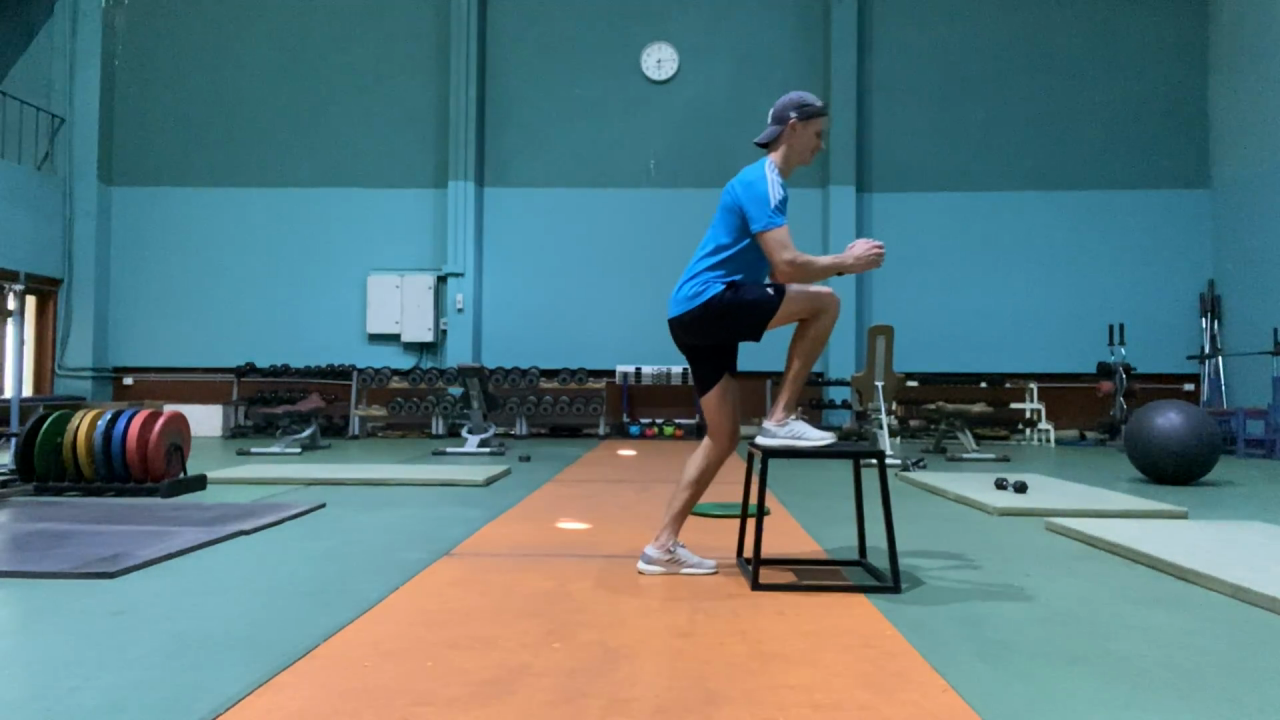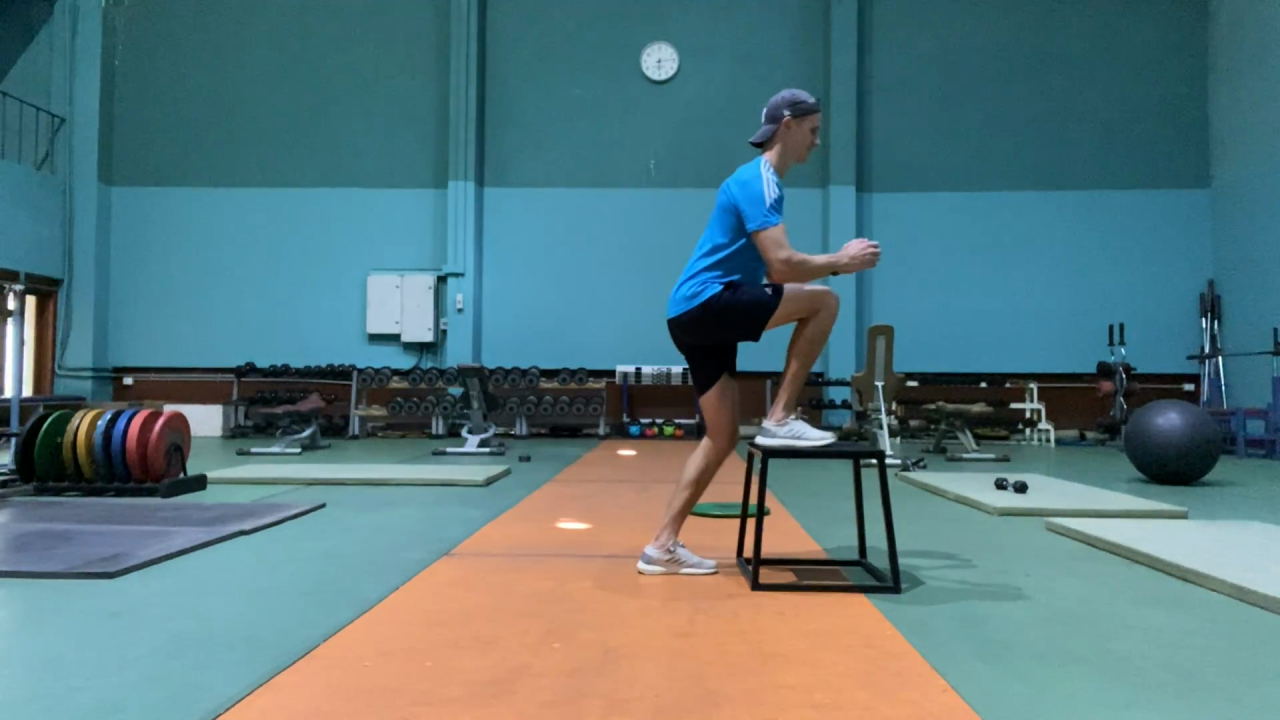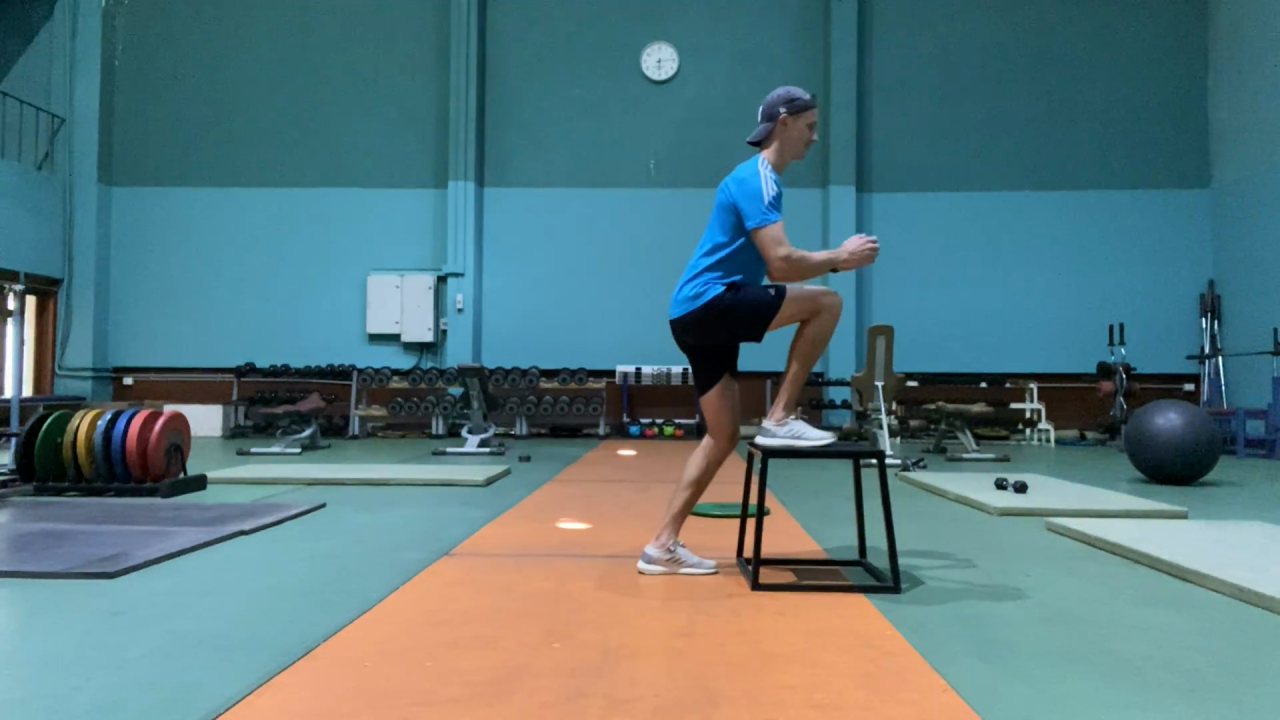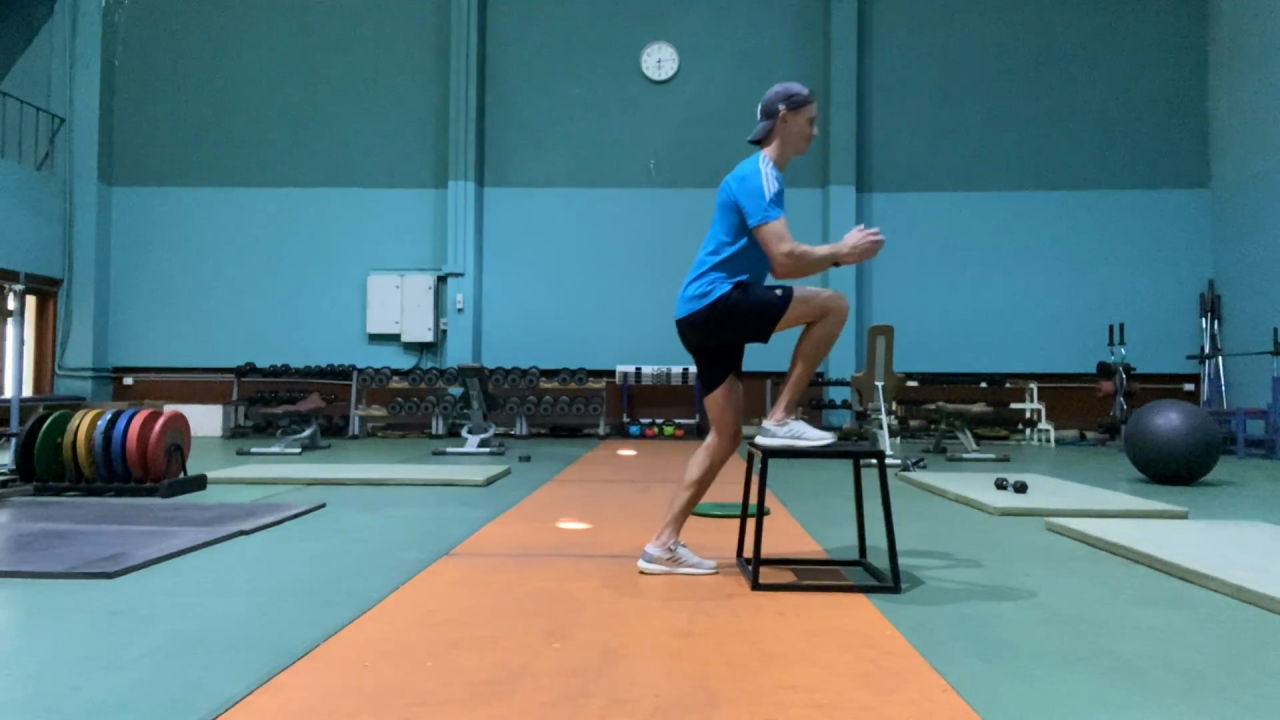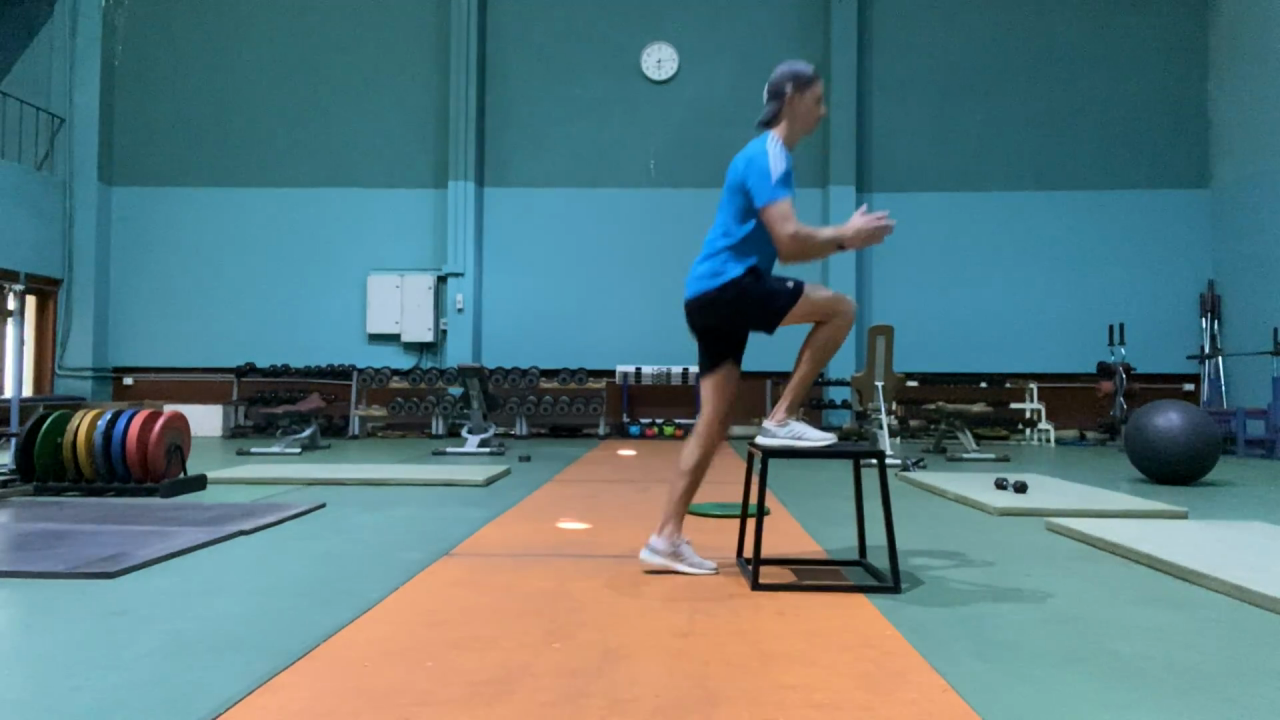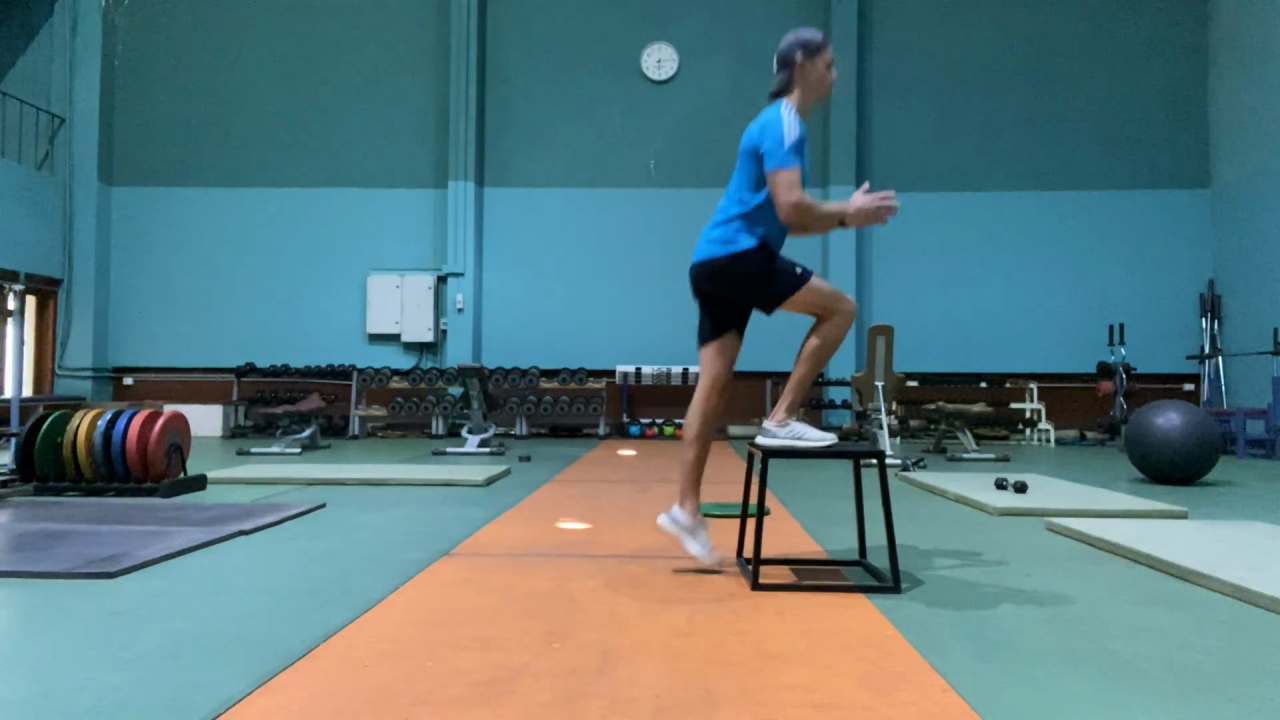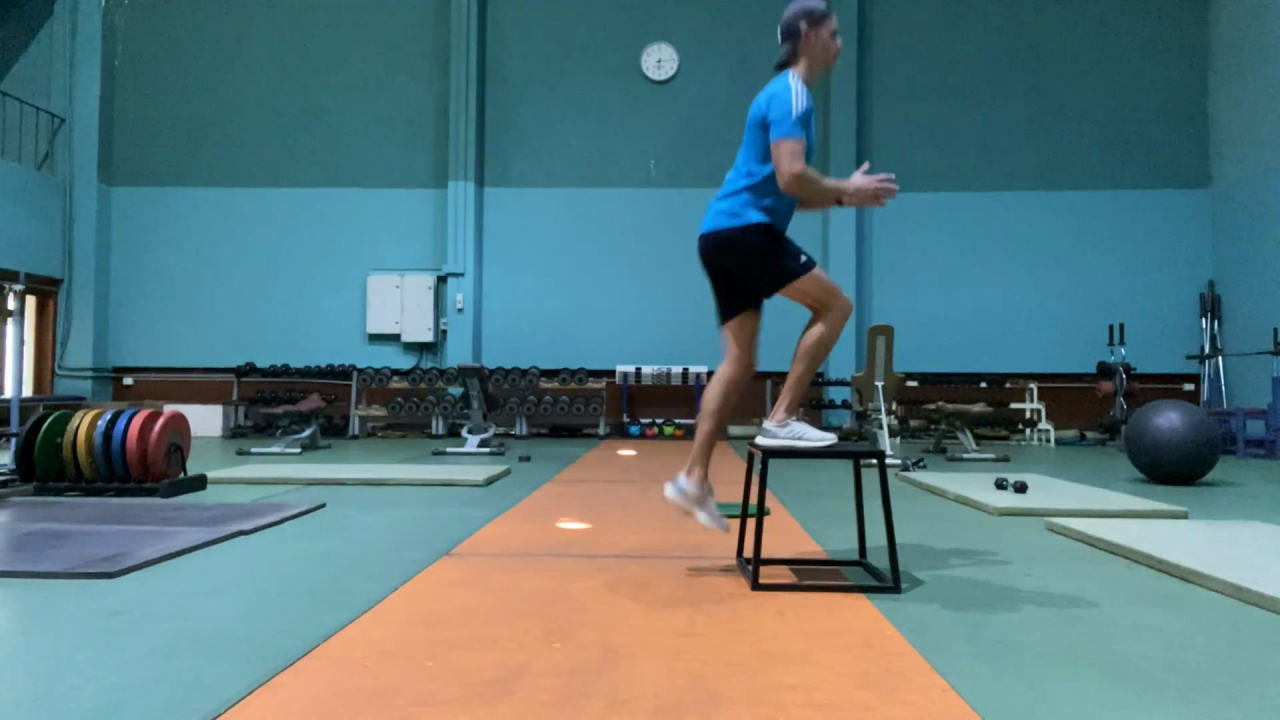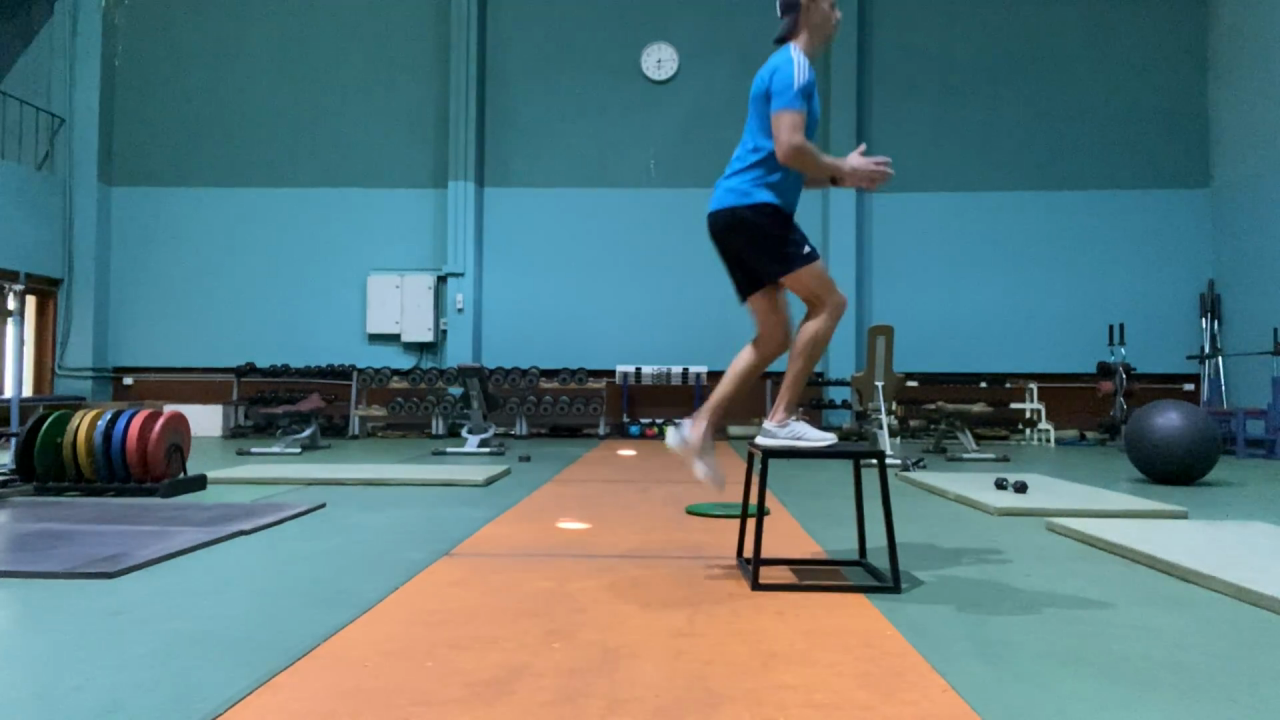
dt=0.1s
person 1, frame 1
left shoulder: (763, 182)
right shoulder: (762, 182)
left elbow: (777, 272)
right elbow: (788, 266)
left wrist: (840, 261)
right wrist: (846, 262)
left hip: (697, 314)
right hip: (707, 304)
left knee: (722, 436)
right knee: (825, 302)
left ankle: (662, 545)
right ankle: (780, 420)
person 1, frame 2
left shoulder: (758, 181)
right shoulder: (757, 181)
left elbow: (773, 272)
right elbow: (783, 264)
left wrist: (836, 261)
right wrist: (841, 261)
left hip: (696, 314)
right hip: (706, 305)
left knee: (721, 436)
right knee: (823, 301)
left ankle: (663, 545)
right ankle: (780, 419)
person 1, frame 3
left shoulder: (757, 179)
right shoulder: (756, 178)
left elbow: (773, 268)
right elbow: (782, 262)
left wrist: (834, 259)
right wrist: (840, 257)
left hip: (699, 314)
right hip: (710, 305)
left knee: (721, 436)
right knee: (826, 303)
left ankle: (662, 546)
right ankle: (780, 419)
person 1, frame 4
left shoulder: (757, 177)
right shoulder: (758, 176)
left elbow: (777, 264)
right elbow: (785, 258)
left wrist: (837, 254)
right wrist: (842, 251)
left hip: (704, 313)
right hip: (715, 305)
left knee: (724, 436)
right knee: (833, 306)
left ankle: (663, 544)
right ankle: (781, 419)
person 1, frame 5
left shoulder: (768, 154)
right shoulder: (769, 155)
left elbow: (782, 246)
right elbow: (789, 237)
left wrist: (841, 238)
right wrist: (844, 235)
left hip: (710, 294)
right hip: (727, 286)
left knee: (715, 419)
right knee: (839, 311)
left ankle: (667, 537)
right ankle: (781, 421)
person 1, frame 6
left shoulder: (779, 124)
right shoulder: (782, 123)
left elbow: (789, 220)
right elbow: (791, 208)
left wrist: (844, 216)
right wrist: (847, 211)
left hip: (716, 264)
right hip: (735, 257)
left knee: (713, 387)
right knee: (839, 310)
left ankle: (686, 508)
right ankle: (781, 419)
person 1, frame 7
left shoulder: (788, 93)
right shoulder: (790, 92)
left elbow: (787, 188)
right elbow: (790, 177)
left wrist: (842, 195)
right wrist: (847, 189)
left hip: (725, 235)
right hip: (743, 230)
left knee: (738, 362)
right knee: (834, 308)
left ankle: (693, 478)
right ankle: (781, 423)
person 1, frame 8
left shoulder: (789, 67)
right shoulder: (793, 66)
right elbow: (789, 150)
left wrist: (840, 175)
right wrist: (844, 169)
left hip: (734, 213)
right hip: (752, 209)
left knee: (774, 335)
right knee: (829, 304)
left ankle: (699, 429)
right ankle: (780, 421)
